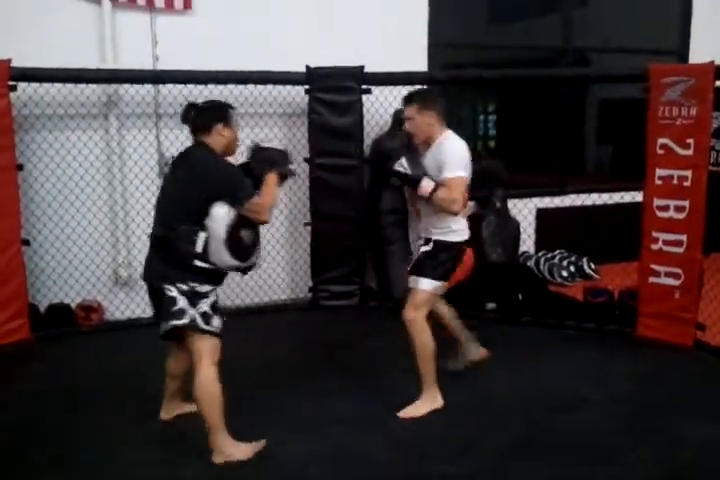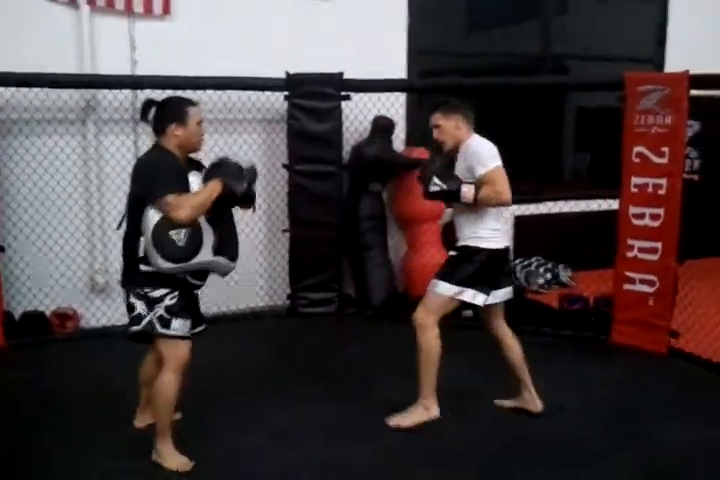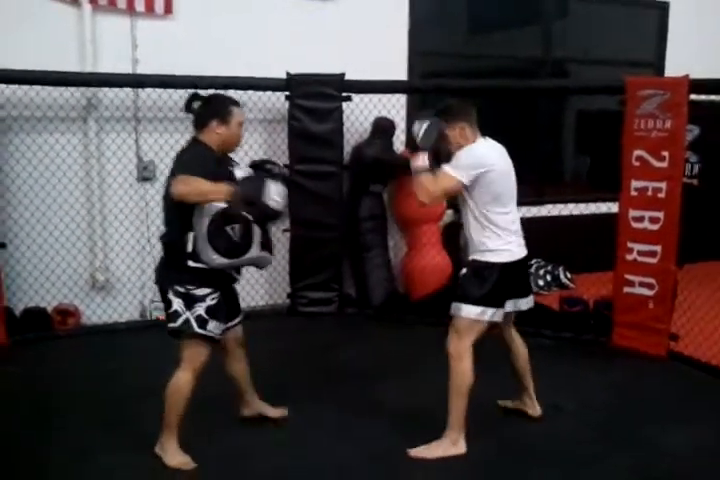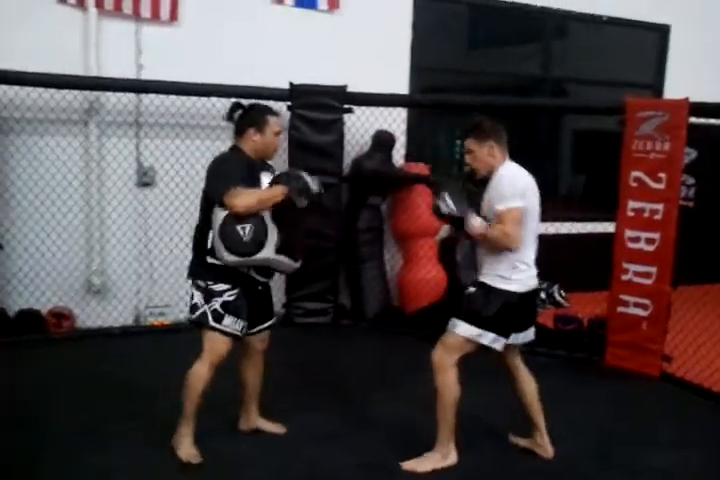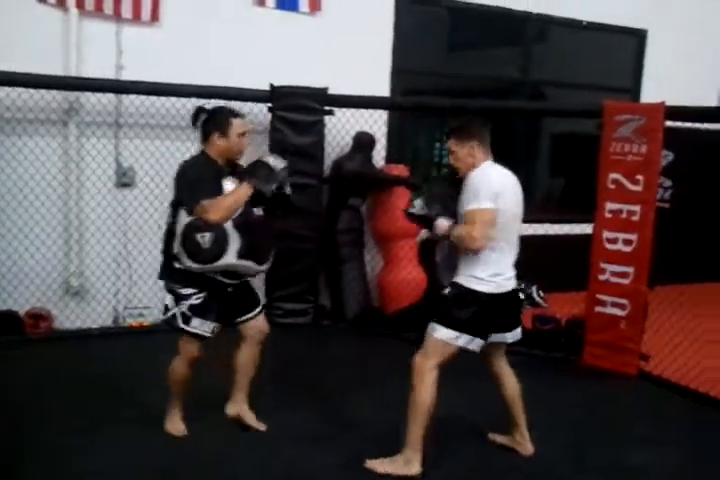
dt=0.4s
person 1, frame 1
left shoulder: (191, 161)
right shoulder: (215, 168)
right elbow: (262, 213)
left wrist: (252, 179)
right wrist: (272, 173)
left hip: (173, 268)
right hip: (186, 274)
left knee: (186, 343)
right knee: (207, 355)
left ankle: (171, 403)
right ankle: (222, 444)
person 1, frame 2
left shoulder: (187, 165)
right shoulder: (153, 166)
left elbow: (202, 207)
right elbow: (180, 211)
left wrist: (226, 187)
right wrist: (218, 184)
left hip: (176, 275)
right hip: (153, 279)
left knee: (161, 350)
right knee: (175, 358)
left ankle: (146, 411)
right ankle: (163, 445)
person 1, frame 3
left shoulder: (216, 159)
right shoulder: (193, 157)
left elbow: (228, 192)
right elbow: (180, 189)
right wrist: (235, 191)
left hip: (214, 272)
right hip: (190, 276)
left knee: (234, 341)
right knee: (194, 360)
left ankle: (250, 403)
right ankle: (167, 441)
person 1, frame 4
left shoulder: (261, 169)
right shoulder: (227, 165)
left elbow: (265, 212)
right elbow: (240, 203)
right wrist: (284, 188)
left hip: (253, 273)
right hip: (219, 275)
left knee: (257, 345)
right knee: (215, 352)
left ankle: (250, 415)
right ankle: (185, 431)
person 1, frame 5
left shoulder: (234, 170)
right shoulder: (193, 171)
left elbow: (247, 211)
right elbow: (213, 213)
left wrist: (267, 185)
right wrist: (250, 184)
left hip: (232, 272)
right hip: (194, 277)
left knee: (257, 331)
right knee: (190, 351)
left ankle: (238, 404)
right ankle: (174, 410)
person 2, frame 1
left shoulder: (452, 149)
right shoulder: (431, 144)
left elbow: (455, 204)
left wrist: (418, 182)
right wrist: (408, 171)
left hip: (446, 241)
right hip: (436, 237)
left knee: (412, 315)
right knee: (425, 299)
left ankle: (431, 394)
right ankle: (469, 347)
person 2, frame 2
left shoulder: (478, 149)
right shoulder: (468, 152)
left elbow: (502, 195)
left wrist: (457, 191)
right wrist: (447, 190)
left hip: (479, 250)
right hip: (493, 250)
left knee: (425, 318)
right knee: (496, 324)
left ankle: (426, 404)
right ankle: (529, 396)
person 2, frame 3
left shoulder: (474, 155)
right shoulder: (492, 150)
left elbow: (426, 193)
left wrist: (419, 157)
left hip: (491, 264)
right hip: (514, 258)
left knee: (458, 345)
right knee: (508, 328)
left ankle: (453, 438)
right ankle: (529, 399)
person 2, frame 4
left shoulder: (506, 179)
right shoulder: (515, 177)
left elbow: (509, 238)
left wrist: (471, 222)
right wrist: (476, 221)
left hip: (500, 291)
right hip: (522, 289)
left knee: (443, 358)
right knee: (514, 361)
left ankle: (445, 449)
right ankle: (541, 440)
person 2, frame 5
left shoulder: (479, 180)
right shoulder: (508, 178)
left elbow: (475, 239)
left wrist: (439, 222)
right wrist: (452, 220)
left hip: (474, 291)
right hip: (505, 289)
left knee: (424, 365)
right knee: (498, 361)
right ankle: (521, 436)
person 3, frame 1
left shoulder: (379, 142)
right shoulder: (403, 143)
left hip: (376, 198)
right hip: (392, 199)
left knee: (379, 245)
right knee: (396, 244)
left ankle: (386, 291)
right ankle: (400, 292)
person 3, frame 2
left shoulder: (359, 148)
right shoulder: (380, 149)
right elbow: (399, 163)
left hip: (354, 204)
right hip: (370, 204)
left knee: (358, 251)
right knee: (375, 251)
left ankle: (365, 298)
right ankle: (380, 298)
person 3, frame 3
left shoulder: (359, 149)
right shoulder: (381, 150)
right elbow: (399, 164)
left hip: (355, 204)
right hip: (370, 204)
left knee: (358, 251)
right knee: (375, 250)
left ankle: (365, 298)
right ankle: (381, 297)
person 3, frame 4
left shoulder: (359, 161)
right shoulder: (380, 163)
right elbow: (399, 177)
right wrist: (426, 179)
left hip: (353, 216)
right hip: (368, 217)
left knee: (355, 263)
right knee: (371, 263)
left ankle: (359, 310)
right ankle: (374, 310)
person 3, frame 5
left shoulder: (340, 163)
right shoulder: (361, 165)
right elbow: (380, 179)
right wrist: (406, 181)
left hip: (334, 217)
right hip: (349, 219)
left knee: (336, 264)
right knee: (351, 263)
left ankle: (340, 310)
right ankle: (354, 310)
